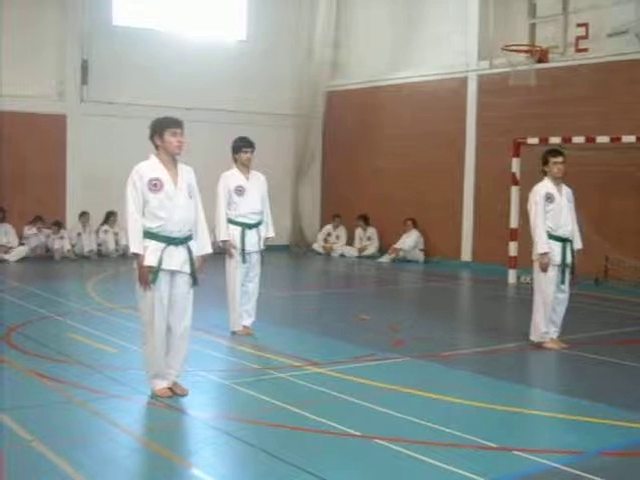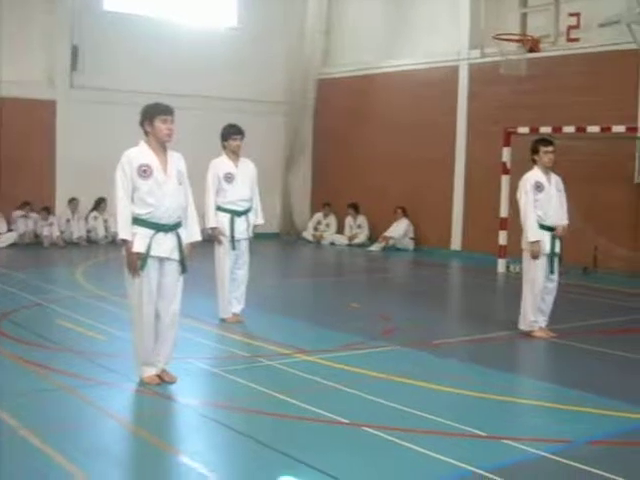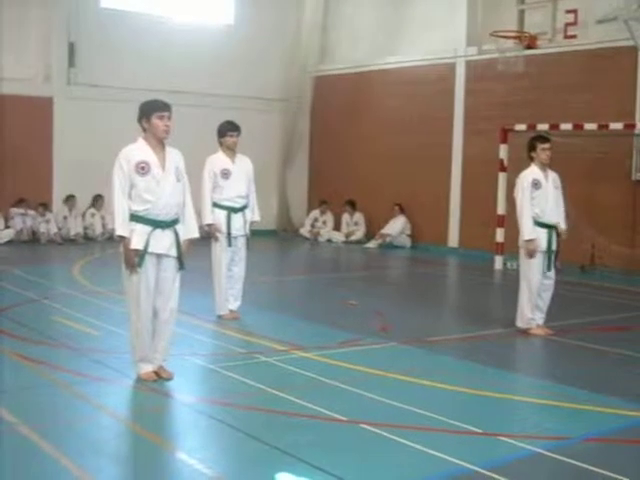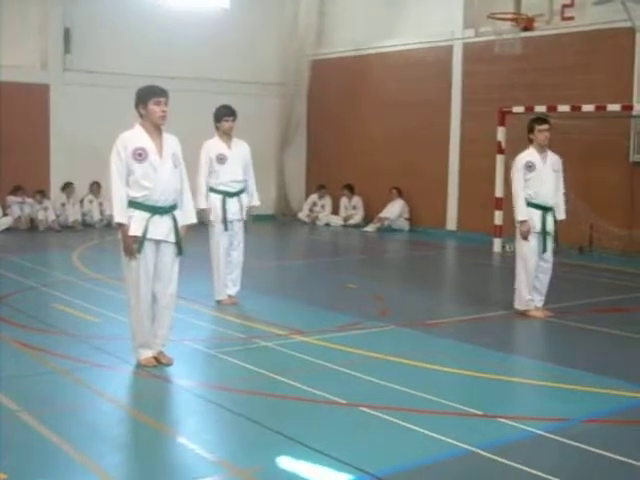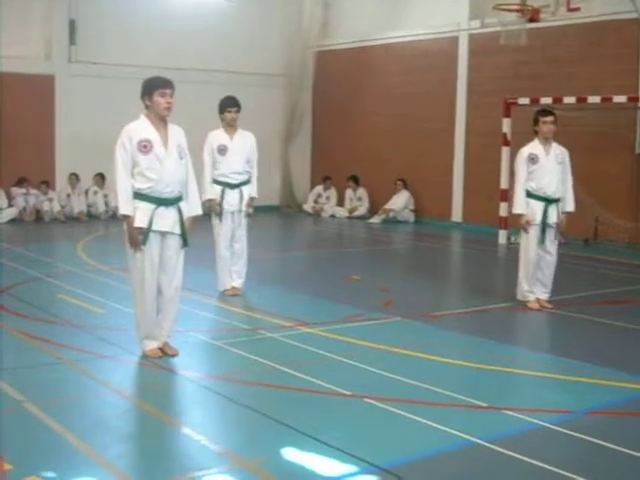
dt=0.5s
person 1, frame 1
left shoulder: (188, 173)
right shoulder: (142, 171)
left elbow: (197, 213)
right elbow: (134, 216)
left wrist: (200, 253)
right wrist: (140, 258)
left hip: (184, 254)
right hip: (155, 253)
left knee: (181, 320)
right knee: (156, 320)
left ankle: (172, 375)
right ankle: (158, 379)
person 1, frame 2
left shoulder: (178, 160)
right shoulder: (132, 158)
left elbow: (187, 201)
right elbow: (123, 201)
left wrist: (189, 241)
right wrist: (129, 244)
left hip: (173, 240)
right hip: (144, 240)
left knee: (170, 307)
right knee: (145, 306)
left ankle: (161, 363)
right ankle: (147, 366)
person 1, frame 3
left shoulder: (176, 156)
right shoulder: (129, 154)
left elbow: (185, 197)
right elbow: (121, 198)
left wrist: (186, 237)
right wrist: (126, 241)
left hip: (170, 237)
right hip: (142, 236)
left knee: (167, 303)
right knee: (142, 303)
left ankle: (158, 360)
right ankle: (144, 363)
person 1, frame 4
left shoulder: (173, 142)
right shoulder: (126, 141)
left elbow: (182, 183)
right elbow: (118, 185)
left wrist: (185, 223)
right wrist: (124, 227)
left hip: (169, 223)
right hip: (140, 223)
left knee: (166, 289)
right knee: (141, 290)
left ankle: (158, 345)
right ankle: (144, 348)
person 1, frame 5
left shoulder: (178, 133)
right shoulder: (132, 132)
left elbow: (187, 175)
right elbow: (123, 177)
left wrist: (190, 214)
right wrist: (129, 219)
left hip: (174, 214)
right hip: (145, 214)
left knee: (172, 281)
right knee: (146, 281)
left ankle: (163, 337)
right ankle: (149, 340)
person 2, frame 1
left shoulder: (567, 192)
right shoulder: (540, 190)
left elbow: (572, 221)
right elbow: (537, 223)
left wrist: (576, 247)
right wrist: (543, 252)
left hip: (564, 248)
right hip: (549, 247)
left knee: (561, 294)
right knee: (546, 293)
left ankle: (552, 334)
right ankle: (542, 335)
person 2, frame 2
left shoulder: (557, 181)
right shoulder: (529, 179)
left elbow: (562, 208)
right elbow: (527, 212)
left wrist: (563, 225)
right wrist: (534, 240)
left hip: (553, 238)
right hip: (537, 237)
left knee: (550, 283)
right knee: (535, 282)
left ankle: (541, 323)
right ankle: (531, 324)
person 2, frame 3
left shoulder: (554, 177)
right shoulder: (526, 177)
left elbow: (559, 206)
right elbow: (523, 210)
left wrist: (562, 226)
right wrist: (529, 238)
left hip: (550, 235)
right hip: (534, 234)
left knee: (547, 280)
right knee: (532, 279)
left ankle: (538, 320)
right ankle: (528, 322)
person 2, frame 4
left shoulder: (555, 160)
right shoulder: (523, 159)
left elbow: (559, 190)
right elbow: (518, 191)
left wrist: (558, 217)
right wrist: (523, 220)
left hip: (548, 217)
right hip: (530, 216)
left knee: (545, 262)
right knee: (529, 261)
left ankle: (538, 303)
right ankle: (527, 304)
person 2, frame 5
left shoulder: (562, 153)
right shoulder: (526, 152)
left elbow: (566, 183)
right elbow: (520, 183)
left wrist: (565, 211)
right wrist: (521, 212)
left hip: (553, 209)
right hip: (533, 207)
left knee: (549, 254)
right knee: (531, 253)
left ankle: (542, 294)
right ankle: (529, 295)
person 3, frame 1
left shoulder: (260, 178)
right shoulder: (227, 178)
left elbow: (265, 207)
right elbow: (221, 209)
left wrist: (267, 234)
right wrist: (224, 238)
left hip: (255, 234)
right hip: (236, 233)
left knee: (252, 281)
right knee: (236, 280)
left ankle: (247, 321)
right ankle: (237, 324)
person 3, frame 2
left shoulder: (249, 166)
right shoulder: (216, 165)
left elbow: (254, 194)
right elbow: (210, 196)
left wrist: (256, 220)
right wrist: (213, 225)
left hip: (244, 221)
right hip: (225, 221)
left knee: (241, 267)
right knee: (225, 267)
left ankle: (236, 309)
right ankle: (226, 311)
person 3, frame 3
left shoulder: (246, 162)
right shoulder: (213, 161)
left elbow: (251, 191)
right elbow: (206, 192)
left wrist: (252, 218)
right wrist: (209, 222)
left hip: (241, 217)
right hip: (221, 216)
left knee: (238, 264)
right knee: (222, 264)
left ankle: (233, 305)
right ankle: (223, 308)
person 3, frame 4
left shoulder: (243, 147)
right shoulder: (209, 146)
left elbow: (249, 176)
right elbow: (203, 177)
left wrist: (253, 202)
right wrist: (203, 206)
left hip: (238, 202)
right hip: (218, 202)
left knee: (237, 249)
right knee: (220, 250)
left ankle: (232, 291)
right ankle: (222, 293)
person 3, frame 5
left shoulder: (249, 138)
right shoulder: (213, 137)
left elbow: (253, 169)
right elbow: (207, 169)
left wrist: (252, 196)
right wrist: (210, 198)
left hip: (242, 193)
right hip: (221, 193)
left knee: (240, 240)
right knee: (223, 241)
left ankle: (237, 282)
right ankle: (226, 283)
